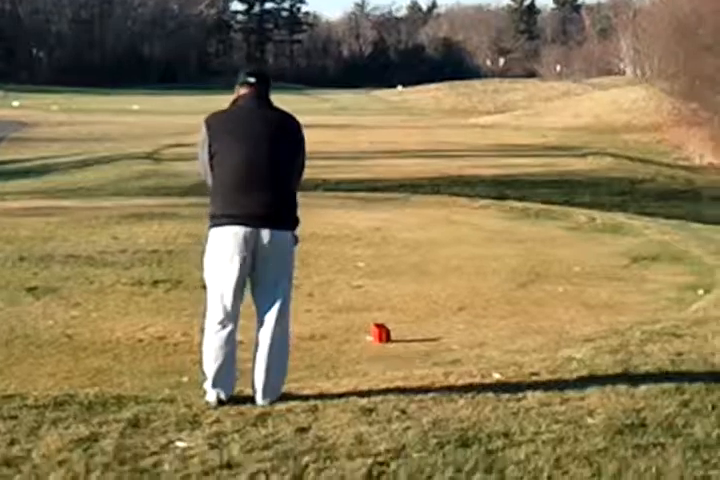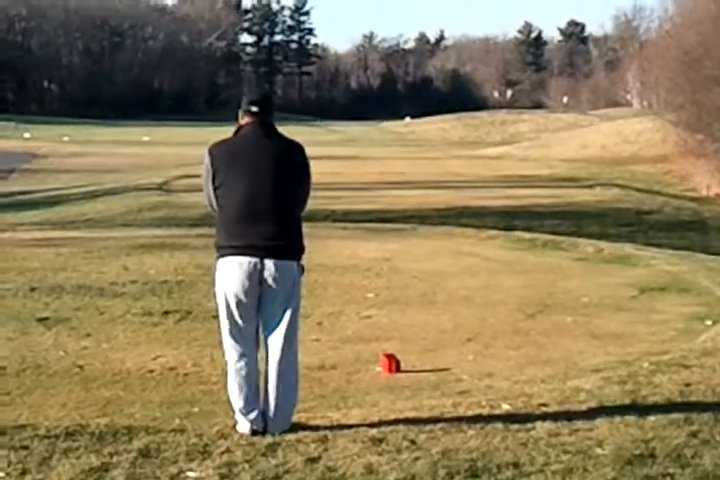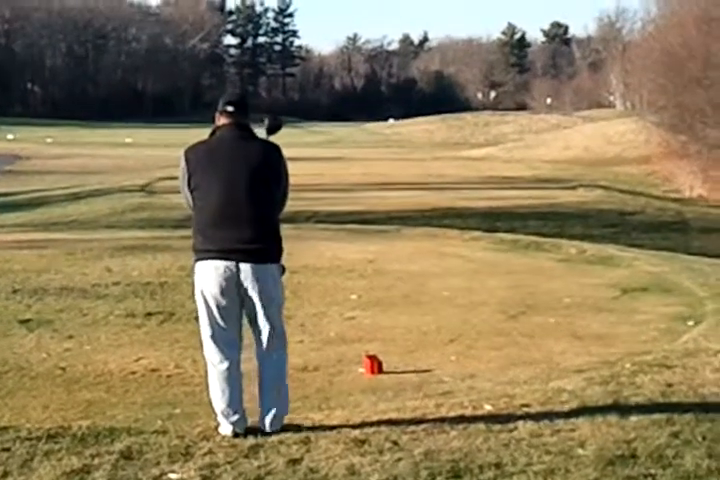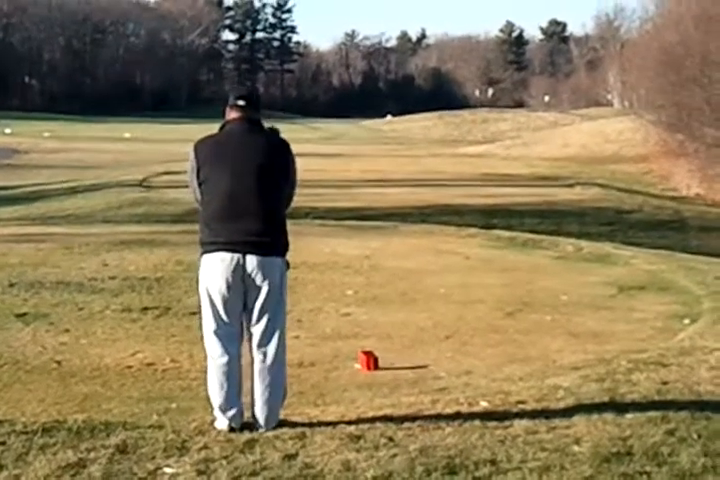
dt=0.7s
person 1, frame 1
left shoulder: (215, 124)
right shoulder: (289, 125)
left elbow: (209, 175)
left hip: (228, 226)
right hip: (276, 228)
left knee: (222, 314)
right knee: (273, 314)
left ankle: (217, 389)
right ankle: (267, 391)
person 1, frame 2
left shoulder: (218, 153)
right shoulder: (293, 152)
left elbow: (214, 204)
right elbow: (299, 203)
left hip: (235, 258)
right hip: (283, 258)
left knee: (240, 346)
right knee: (281, 345)
left ankle: (249, 419)
right ankle: (277, 421)
person 1, frame 3
left shoulder: (193, 156)
right shoulder: (269, 153)
left elbow: (192, 203)
right elbow: (279, 203)
left hip: (212, 261)
right hip: (261, 261)
left knee: (221, 348)
right knee: (271, 344)
left ankle: (231, 422)
right ankle: (271, 420)
person 1, frame 4
left shoulder: (203, 149)
right shoulder: (278, 148)
left elbow: (200, 198)
right elbow: (285, 199)
left hip: (218, 254)
right hip: (267, 254)
left knee: (221, 340)
right knee: (267, 341)
left ankle: (227, 417)
right ankle: (266, 417)
